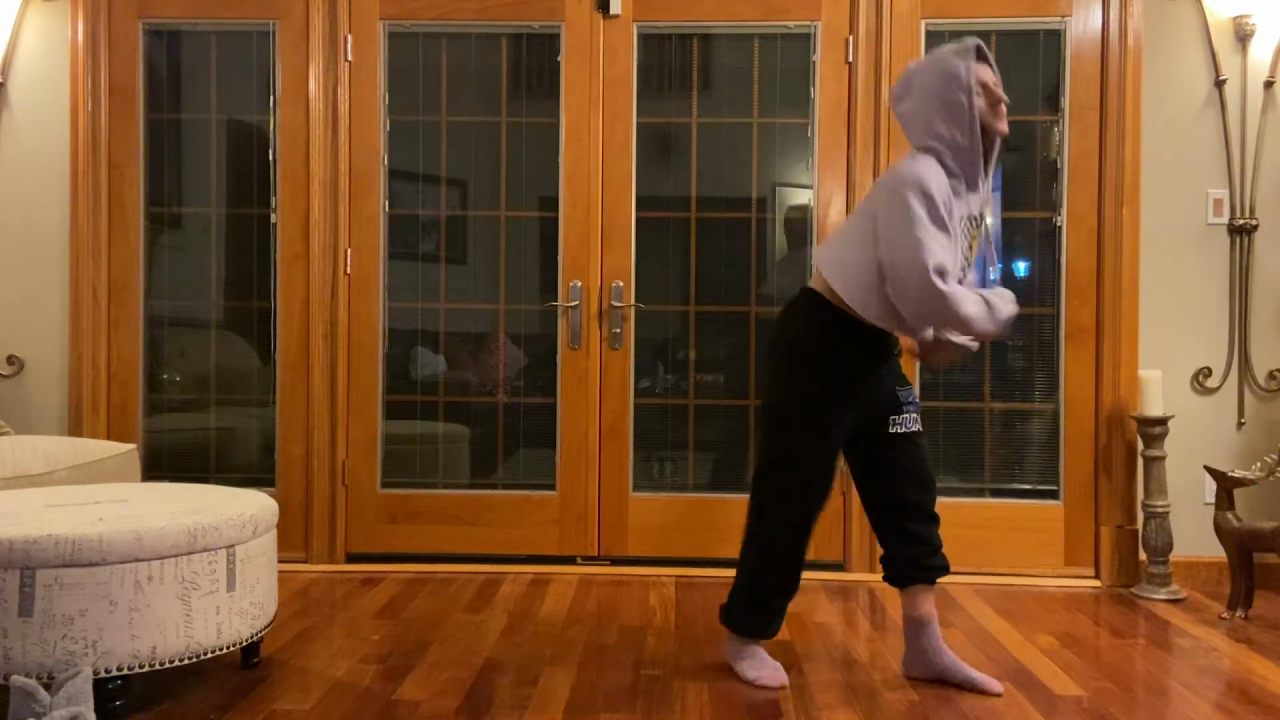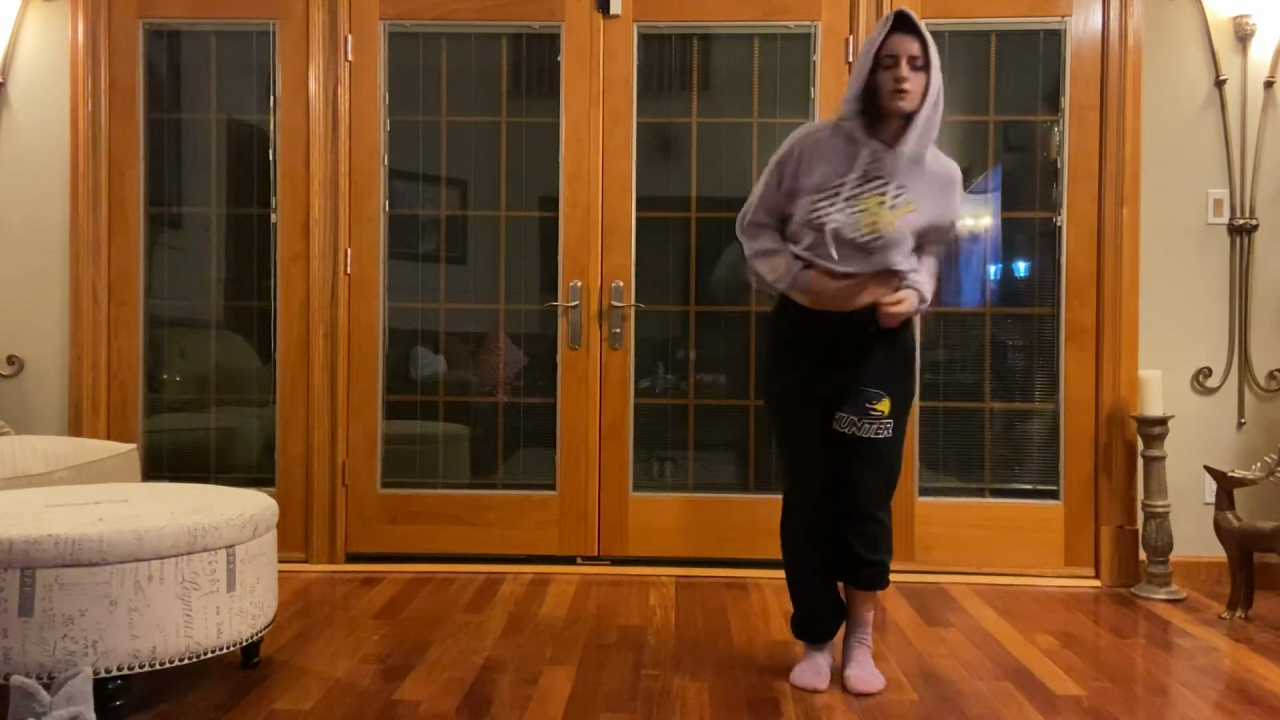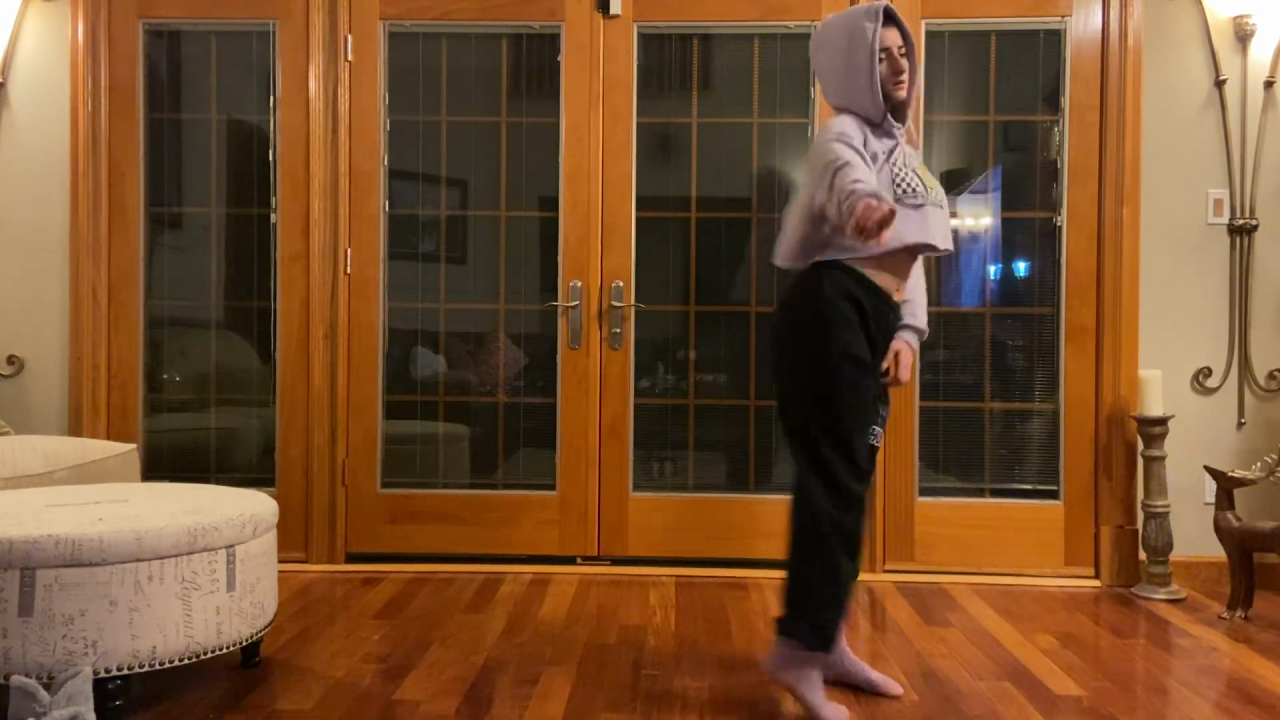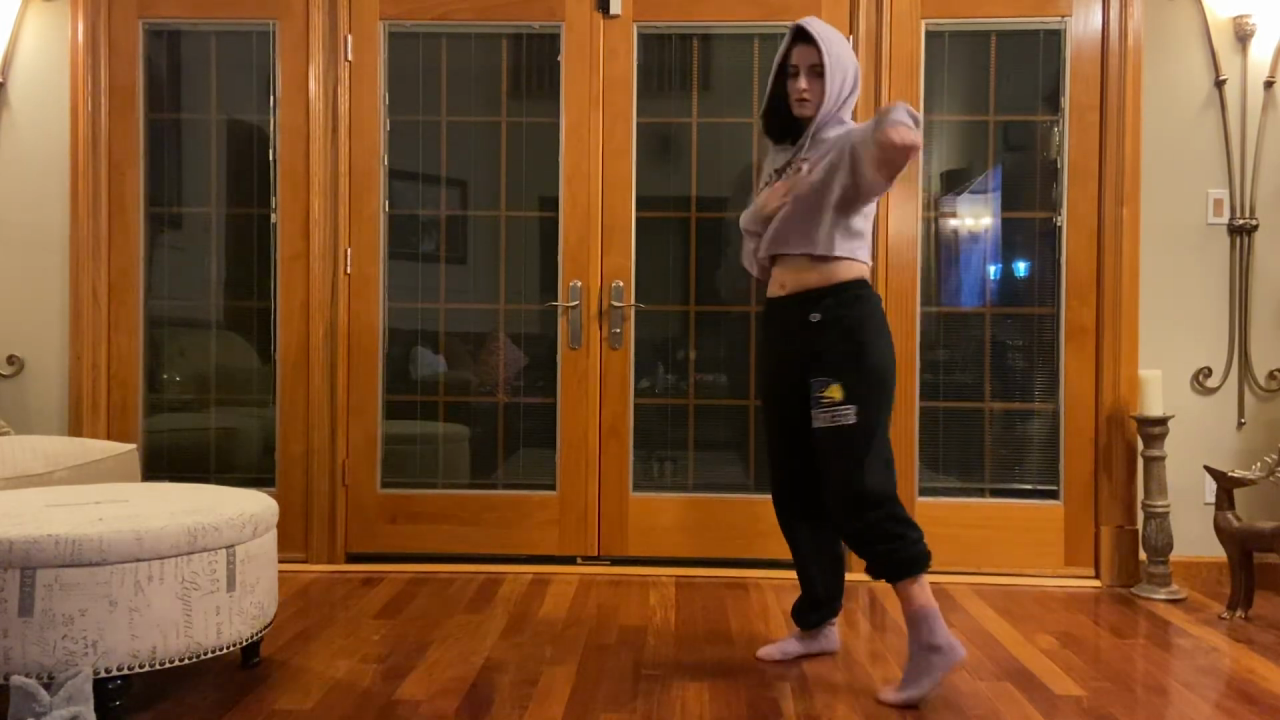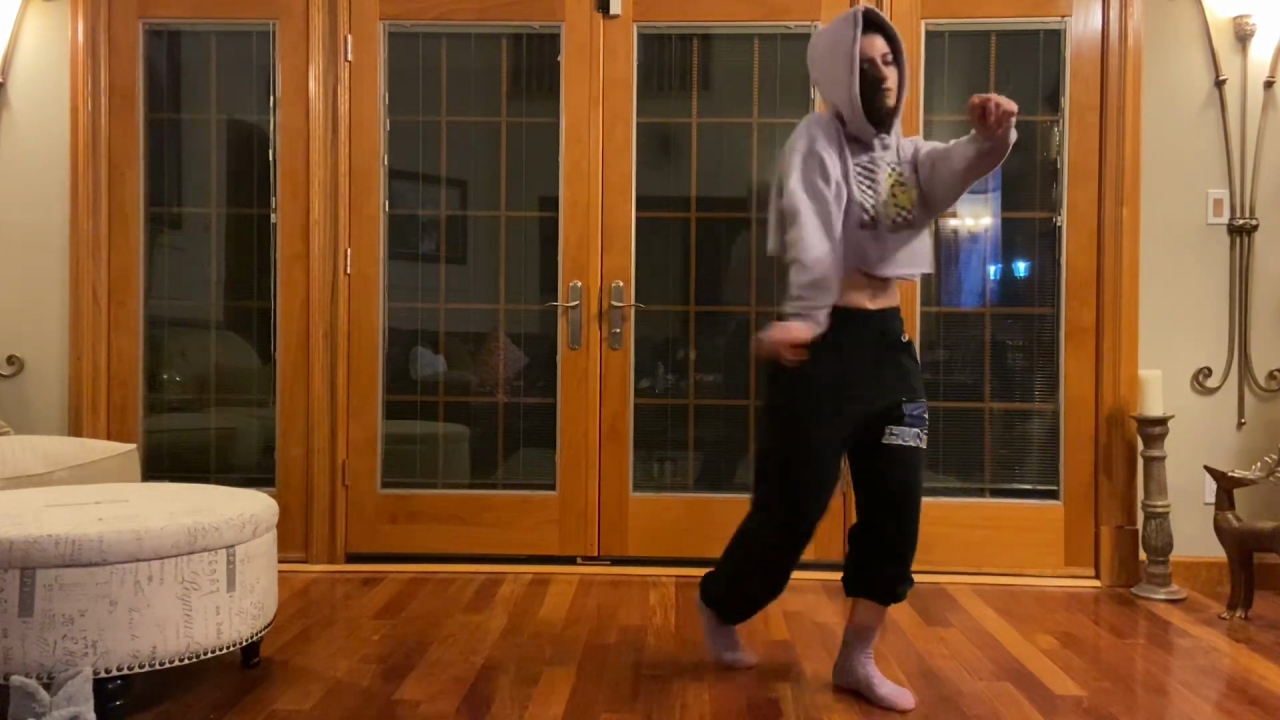
dt=1s
person 1, frame 1
left shoulder: (971, 183)
right shoulder: (917, 182)
left elbow: (951, 297)
right elbow: (930, 298)
left wrist: (947, 335)
right wrist: (999, 309)
left hip: (874, 353)
right hip: (820, 344)
left knee: (908, 488)
right knee: (793, 494)
left ankle: (925, 646)
right ankle: (743, 633)
person 1, frame 2
left shoulder: (939, 173)
right shoulder: (814, 145)
right elbow: (755, 225)
left wrist: (911, 291)
right wrist: (795, 281)
left hip: (879, 343)
right hip: (804, 334)
left knee: (864, 496)
right knee: (807, 493)
left ankle: (859, 643)
right ankle: (816, 639)
person 1, frame 3
left shoulder: (896, 145)
right shoulder: (842, 134)
left elbow: (911, 254)
right elbow: (845, 174)
left wrist: (906, 330)
right wrist: (858, 203)
left hip: (868, 325)
right hip: (831, 312)
left knee: (843, 485)
right knee: (832, 478)
left ankle: (825, 646)
right ankle: (798, 655)
person 1, frame 4
left shoulder: (847, 140)
right shoulder: (776, 155)
left elbow: (883, 156)
right elbow: (753, 252)
left wrist: (896, 131)
right wrist: (762, 212)
left hip: (843, 318)
right hip: (785, 326)
left knee: (854, 476)
right knee: (796, 486)
left ankle: (931, 638)
right ankle: (817, 623)
person 1, frame 5
left shoulder: (904, 151)
right shoulder: (819, 137)
left elbow: (963, 164)
right elbow: (809, 229)
left wrist: (994, 133)
right wrist: (798, 311)
left hip: (887, 344)
right hip: (822, 343)
left knee: (895, 506)
right knee: (792, 502)
left ankle: (856, 658)
right ankle: (719, 604)
